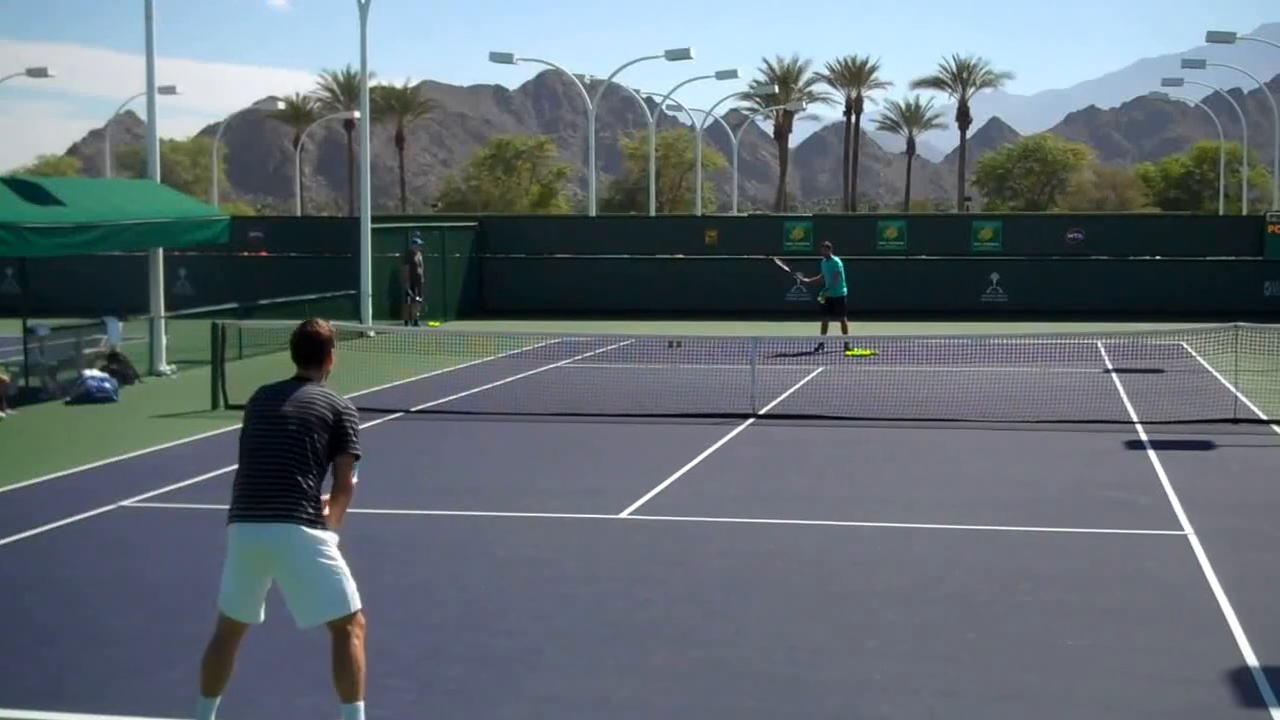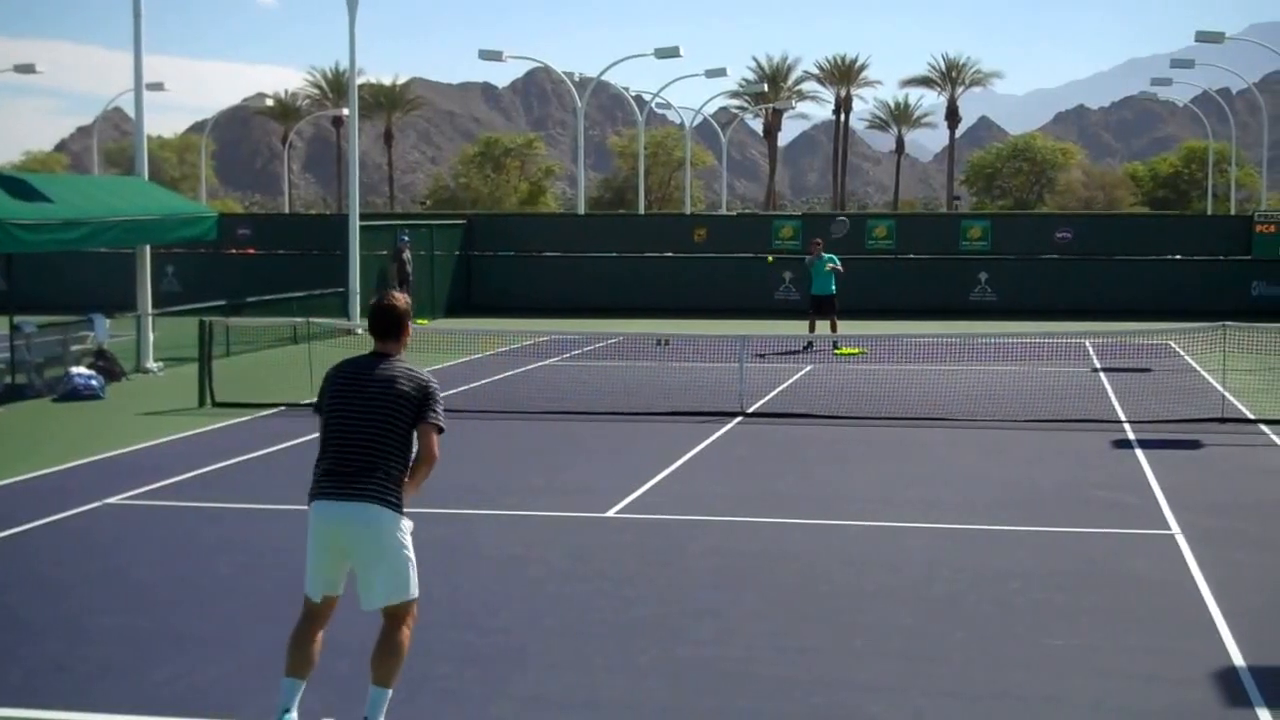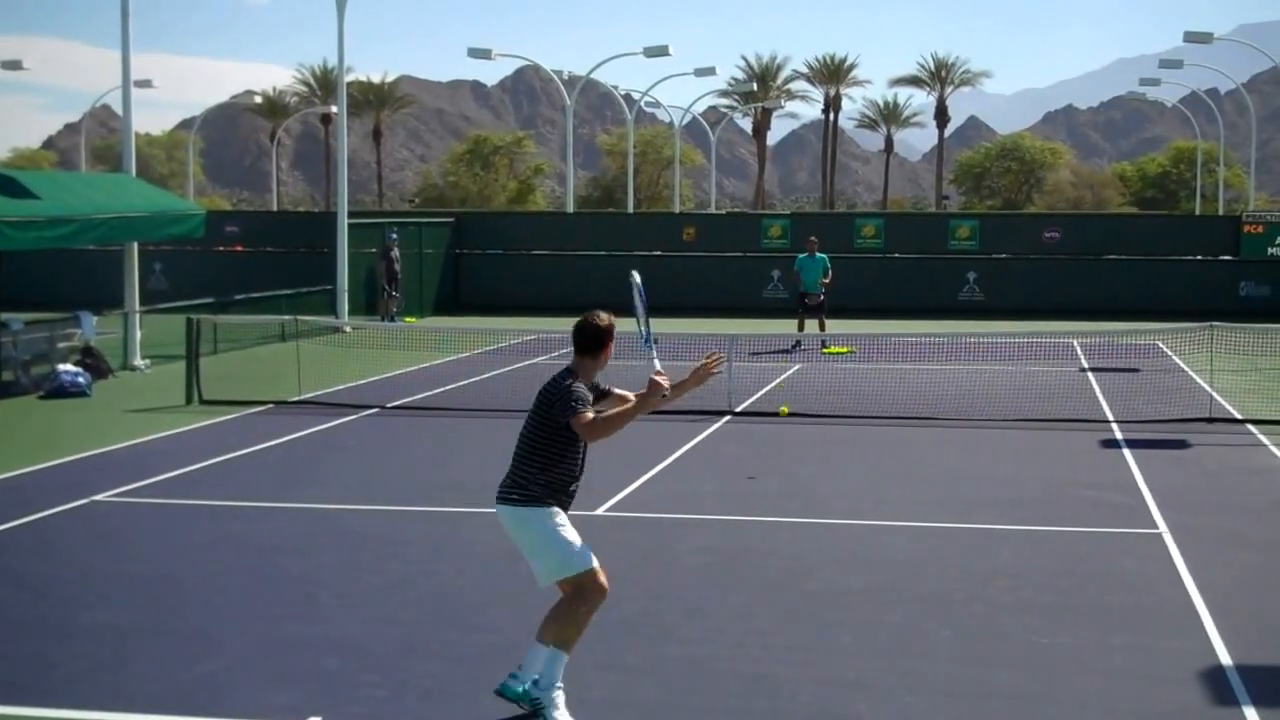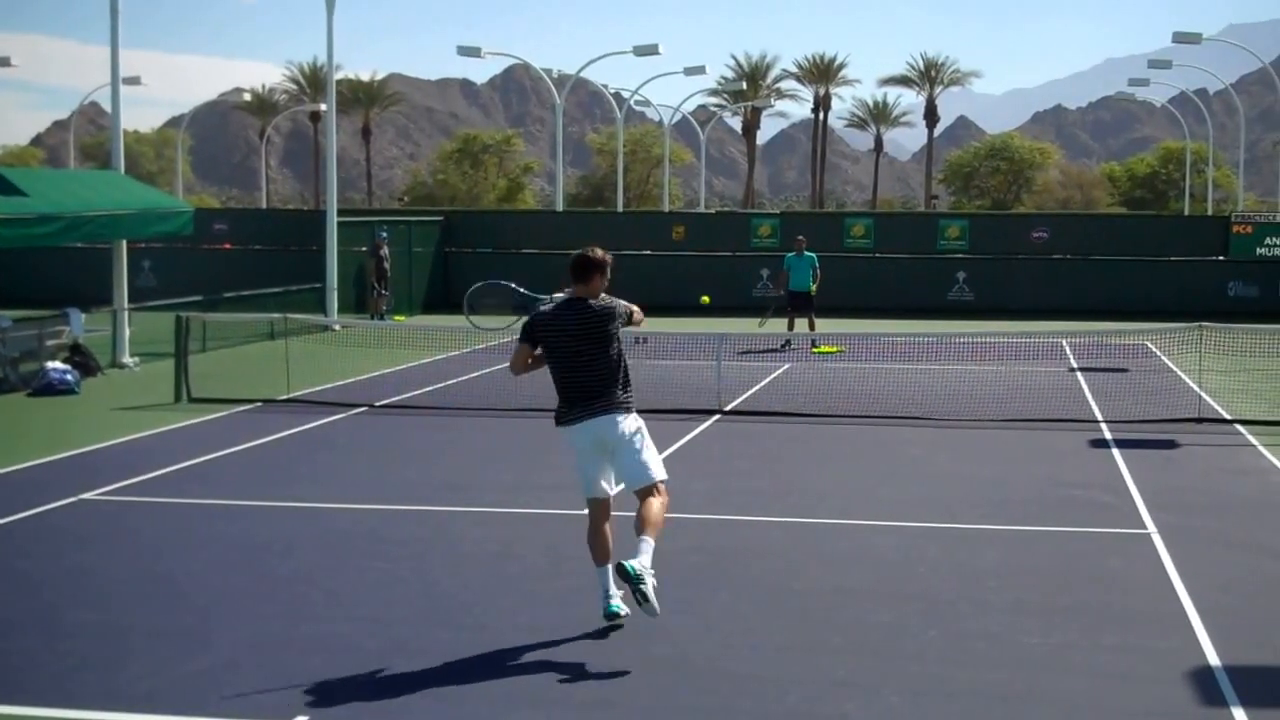
dt=0.7s
person 1, frame 1
left shoulder: (260, 398)
right shoulder: (339, 408)
right elbow: (345, 485)
right wrist: (332, 517)
left hip: (244, 526)
right hip: (299, 530)
left knee: (229, 628)
right knee: (350, 628)
person 1, frame 2
left shoulder: (337, 375)
right shoulder: (422, 383)
right elbow: (429, 453)
left hip: (325, 506)
right hip: (379, 513)
left knee: (314, 614)
right knee: (399, 617)
person 1, frame 3
left shoulder: (583, 387)
right shoulder: (570, 389)
left elbow: (635, 404)
right elbow: (593, 431)
left wrist: (690, 383)
right wrist: (643, 399)
left hip: (539, 507)
right hip: (529, 509)
left knee: (580, 591)
right knee: (592, 588)
left ankle: (524, 681)
person 1, frame 4
left shoulder: (540, 319)
right shoulder: (607, 310)
left elbow: (516, 367)
right elbow: (636, 315)
left hip: (574, 426)
right hip: (617, 418)
left knee: (599, 510)
right knee: (654, 494)
left ankle: (611, 598)
right ankle: (639, 566)
